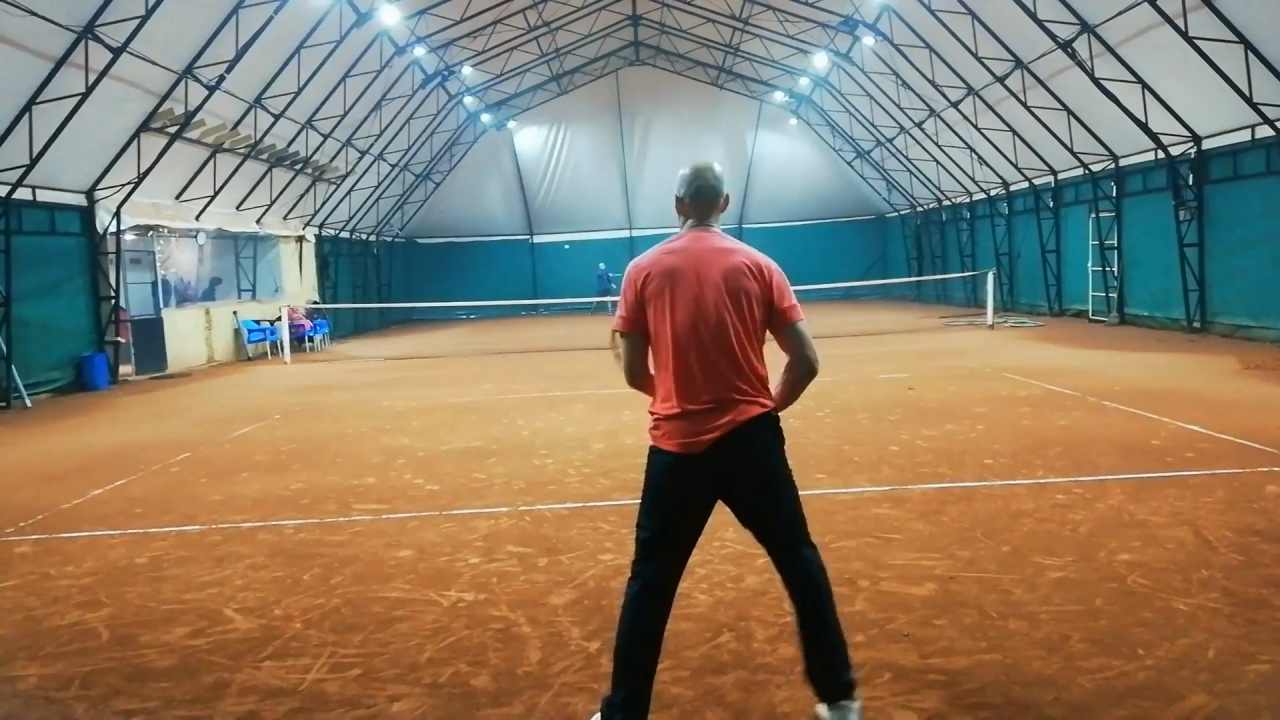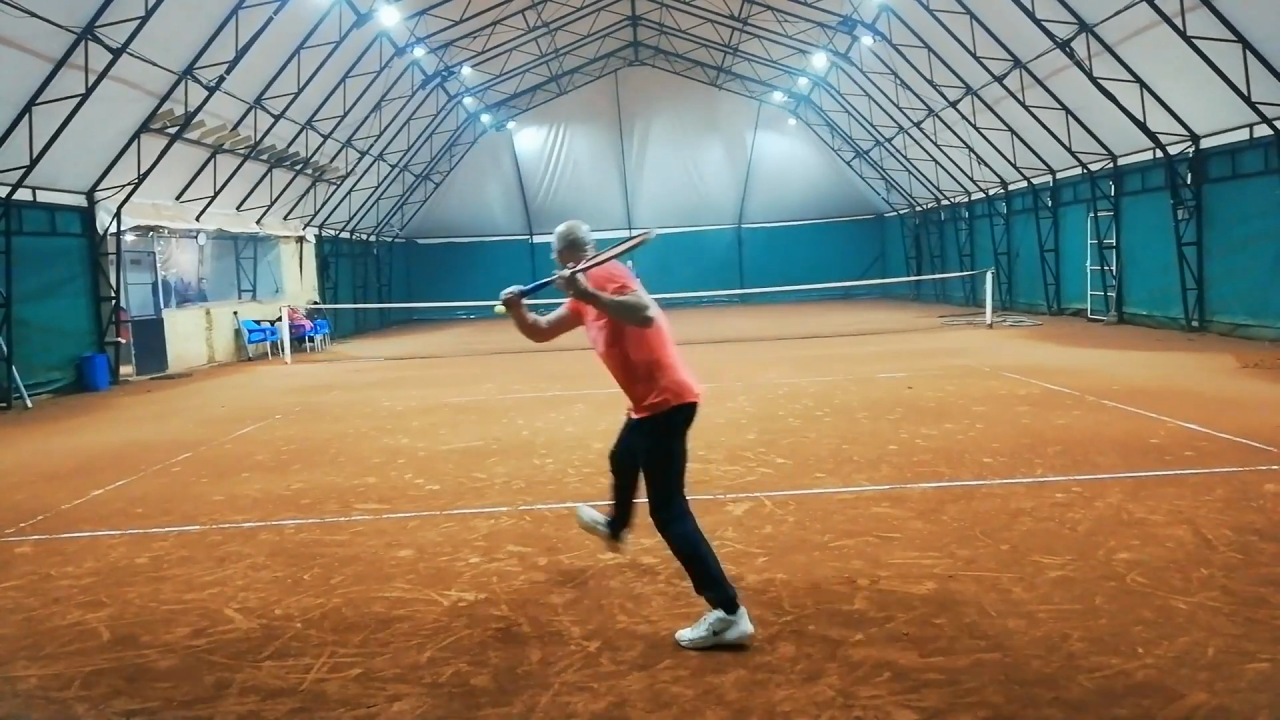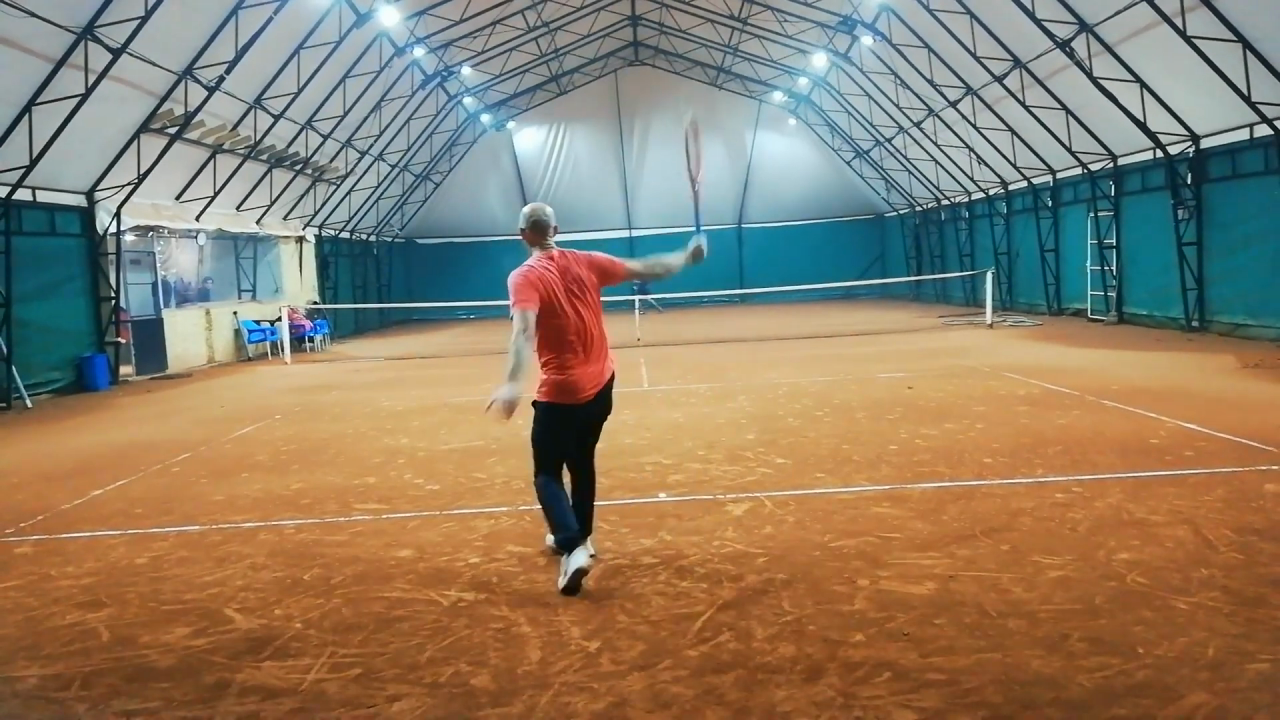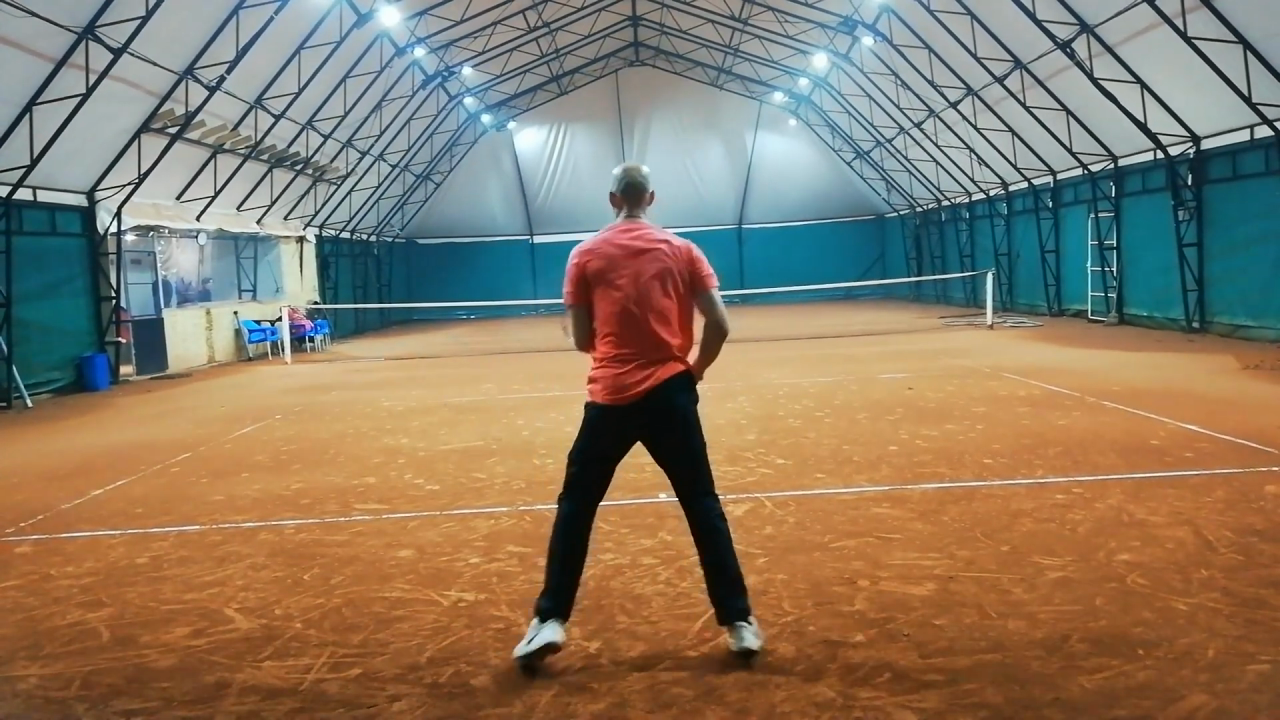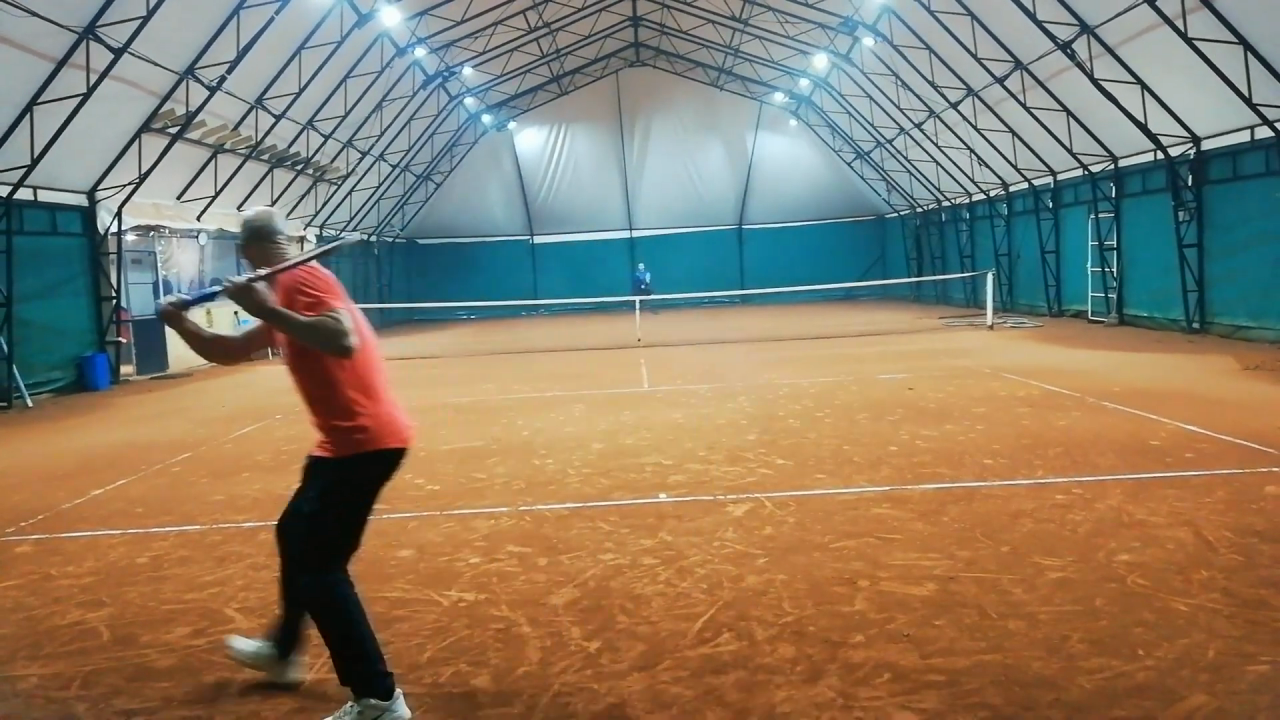
dt=1s
person 1, frame 1
left shoulder: (643, 269)
right shoulder: (758, 266)
left elbow: (634, 373)
right elbow: (805, 363)
left hip: (677, 446)
right hip: (749, 438)
left knee: (649, 582)
right knee: (800, 562)
person 1, frame 2
left shoulder: (608, 273)
right shoulder: (583, 290)
left elbow: (644, 313)
right elbow: (539, 331)
left wrist: (592, 296)
right wrist: (516, 310)
left hip: (665, 401)
right hip: (648, 401)
left knee: (668, 509)
right knee: (622, 461)
left ankle: (728, 614)
right ankle: (614, 527)
person 1, frame 3
left shoulder: (524, 277)
right shoulder: (588, 262)
left elbow: (524, 331)
right elbow: (646, 271)
left wrist: (511, 385)
right wrist: (687, 256)
left hip: (559, 393)
right hip: (600, 385)
left knee: (548, 476)
right knee: (581, 463)
left ankle: (572, 550)
right ankle: (575, 537)
person 1, frame 4
left shoulder: (585, 253)
right shoulder: (683, 250)
left elbow: (582, 339)
right elbow: (718, 325)
right wrist: (693, 368)
left hip: (610, 398)
right hip: (669, 394)
left knee: (575, 506)
right knee: (703, 507)
left ankle: (550, 622)
right ankle: (739, 624)
person 1, frame 5
left shoulder: (304, 277)
right shoulder: (283, 292)
left elbow: (343, 341)
right elbow: (229, 352)
left wrist: (269, 311)
right wrist: (182, 324)
left hip: (363, 441)
right hip: (356, 438)
left knee: (317, 565)
right knee: (297, 539)
right ankle: (282, 653)
